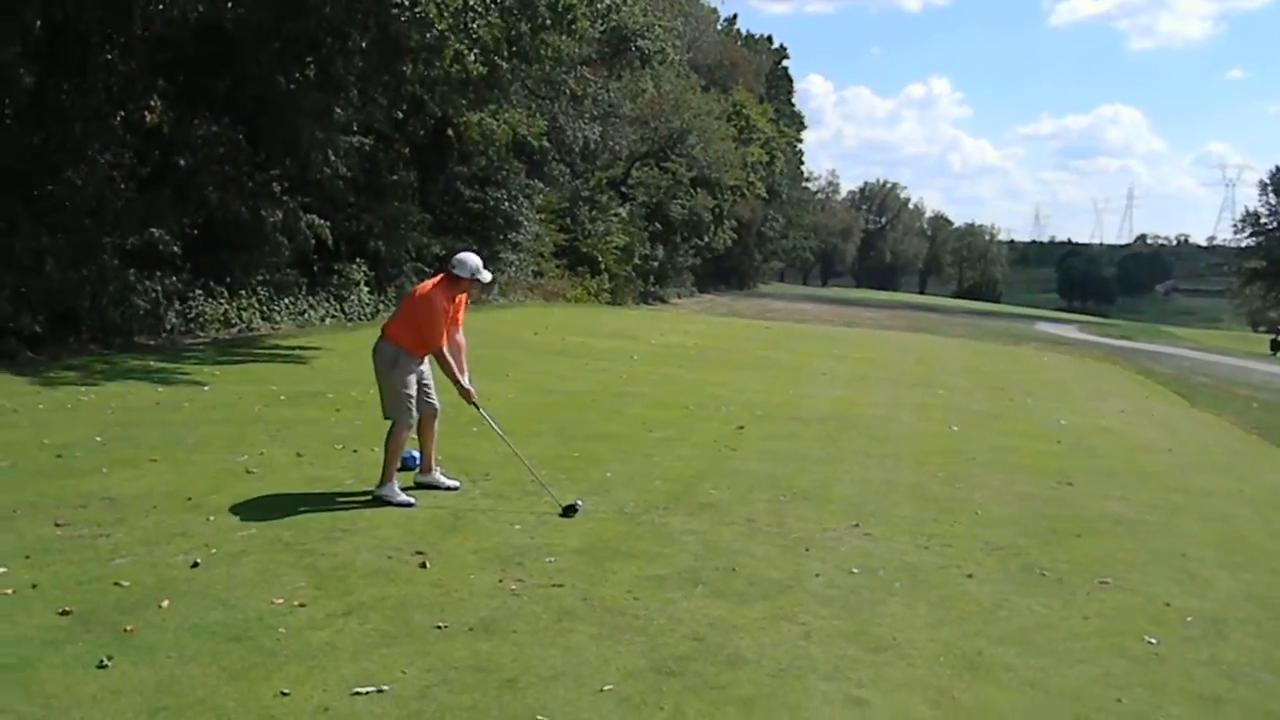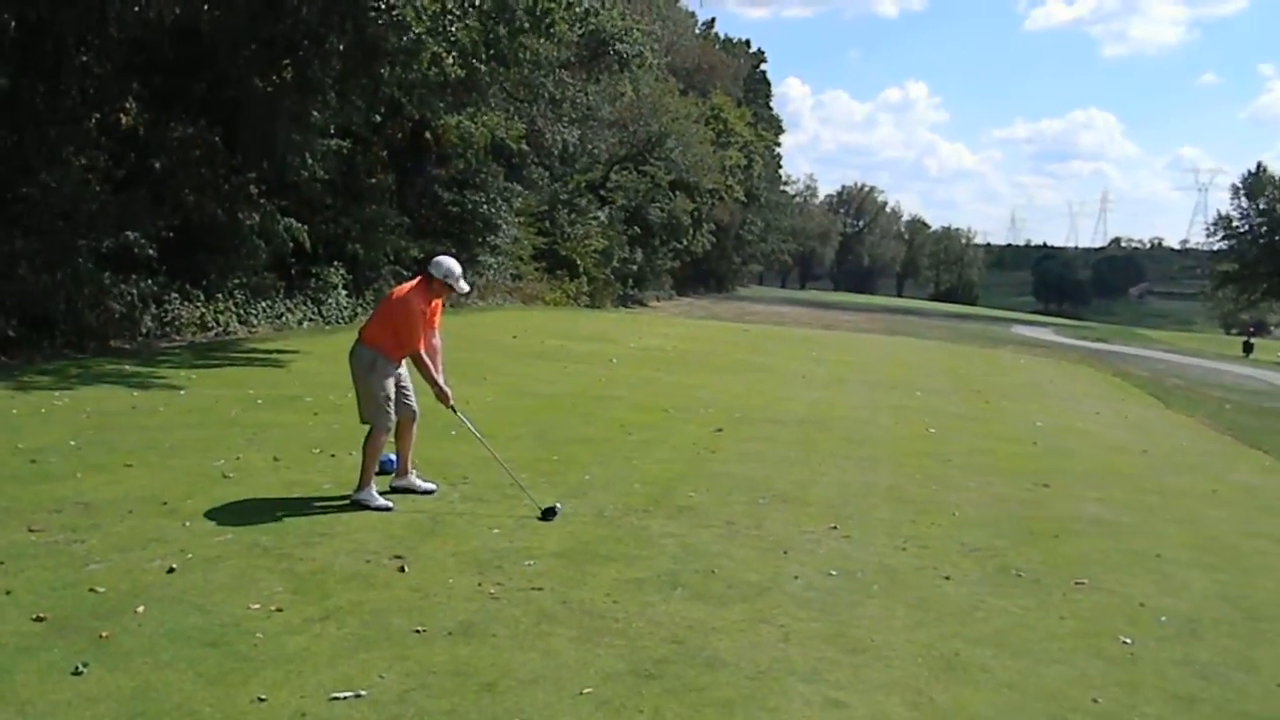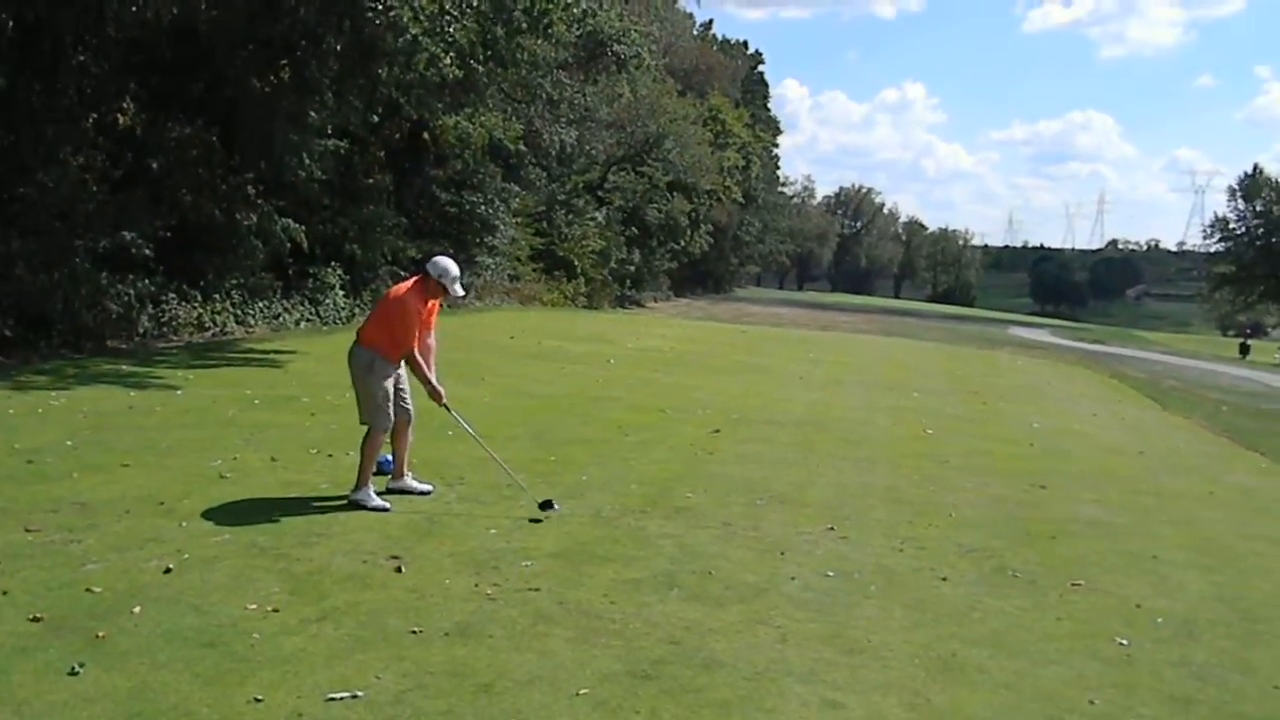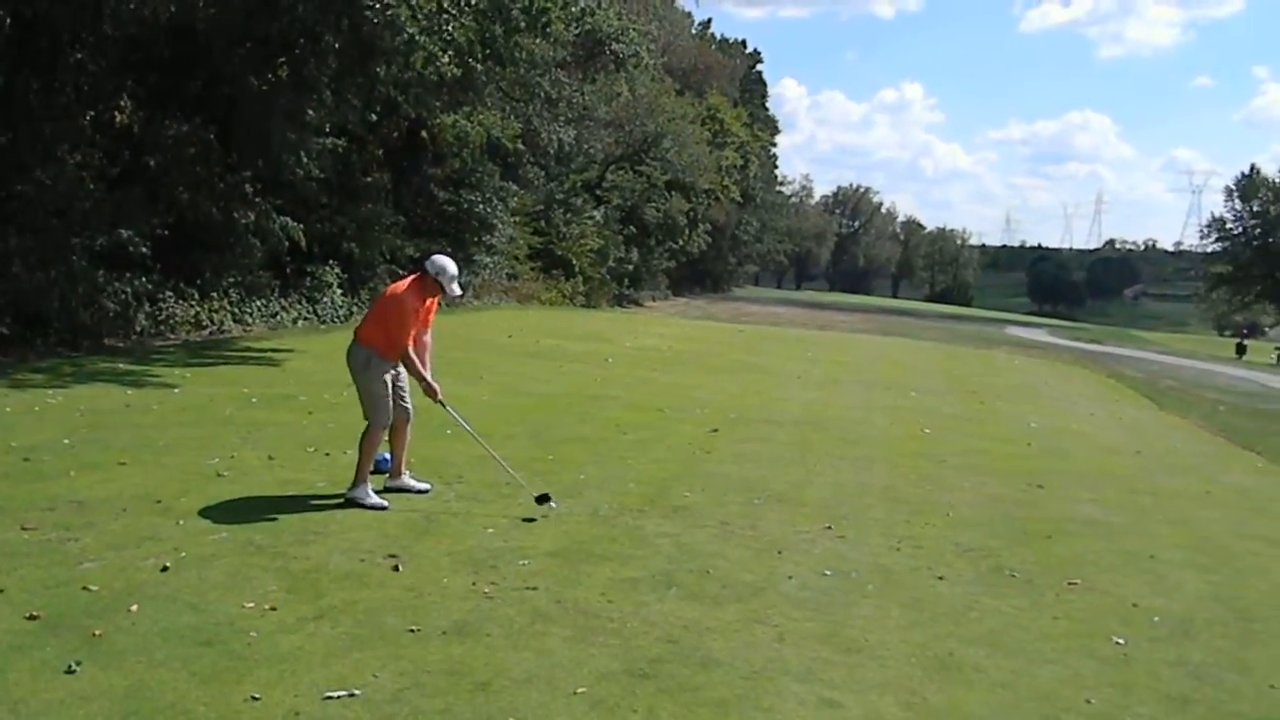
dt=0.1s
person 1, frame 1
left shoulder: (458, 293)
right shoulder: (433, 299)
left elbow: (456, 335)
right elbow: (439, 350)
left wrist: (465, 376)
right wrist: (460, 385)
left hip: (415, 355)
right hip: (395, 354)
left knee: (430, 412)
right knee: (405, 419)
left ankle: (428, 472)
right ankle: (386, 485)
person 1, frame 2
left shoulder: (434, 297)
right shoulder: (410, 301)
left elbow: (432, 338)
right elbow: (417, 353)
left wrist: (440, 379)
right wrist: (437, 387)
left hip: (393, 358)
right hip: (372, 358)
left knee: (408, 414)
right knee: (384, 422)
left ankle: (403, 475)
right ankle: (364, 490)
person 1, frame 3
left shoulder: (431, 297)
right shoulder: (406, 300)
left elbow: (427, 338)
right elbow: (411, 352)
left wrist: (432, 378)
right wrist: (430, 385)
left hip: (392, 359)
right hip: (371, 358)
left knee: (404, 418)
right knee: (381, 423)
left ankle: (400, 478)
right ankle: (362, 490)
person 1, frame 4
left shoulder: (430, 295)
right shoulder: (403, 298)
left elbow: (423, 335)
right elbow: (405, 350)
left wrist: (427, 376)
right wrist: (425, 382)
left hip: (390, 357)
right hip: (369, 356)
left knee: (403, 416)
right knee: (381, 420)
left ankle: (397, 476)
right ankle: (359, 487)
